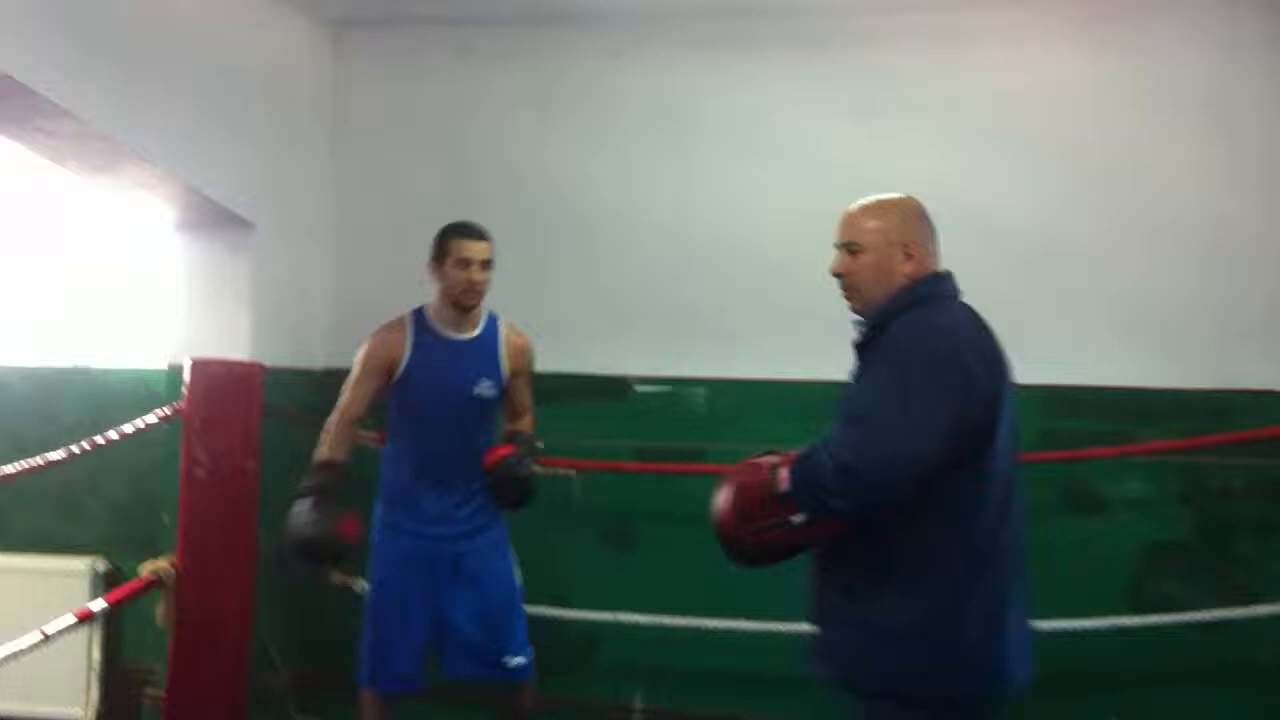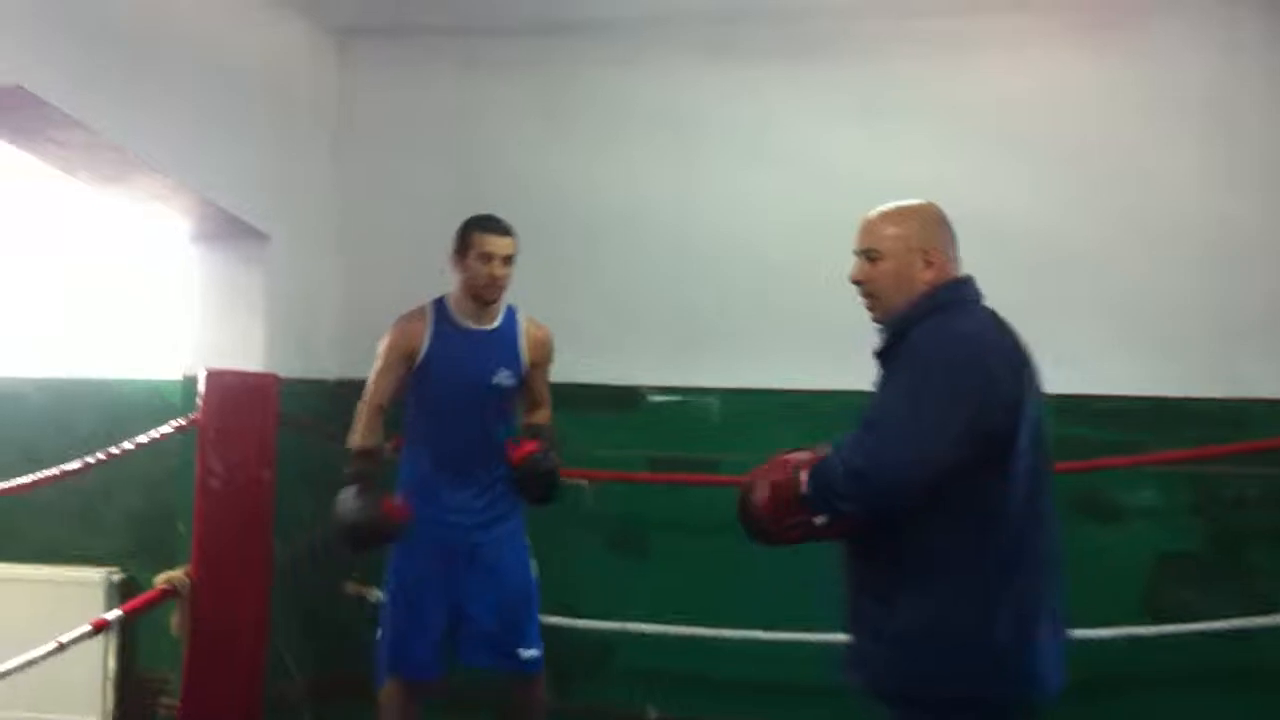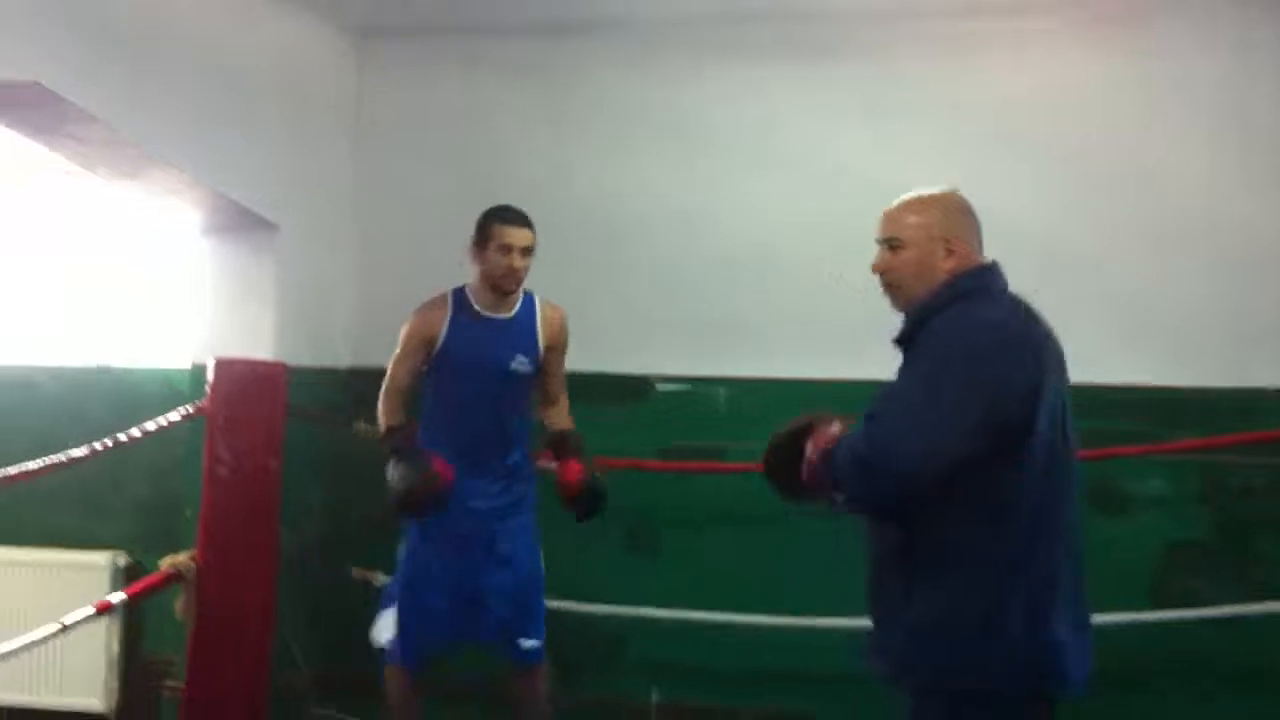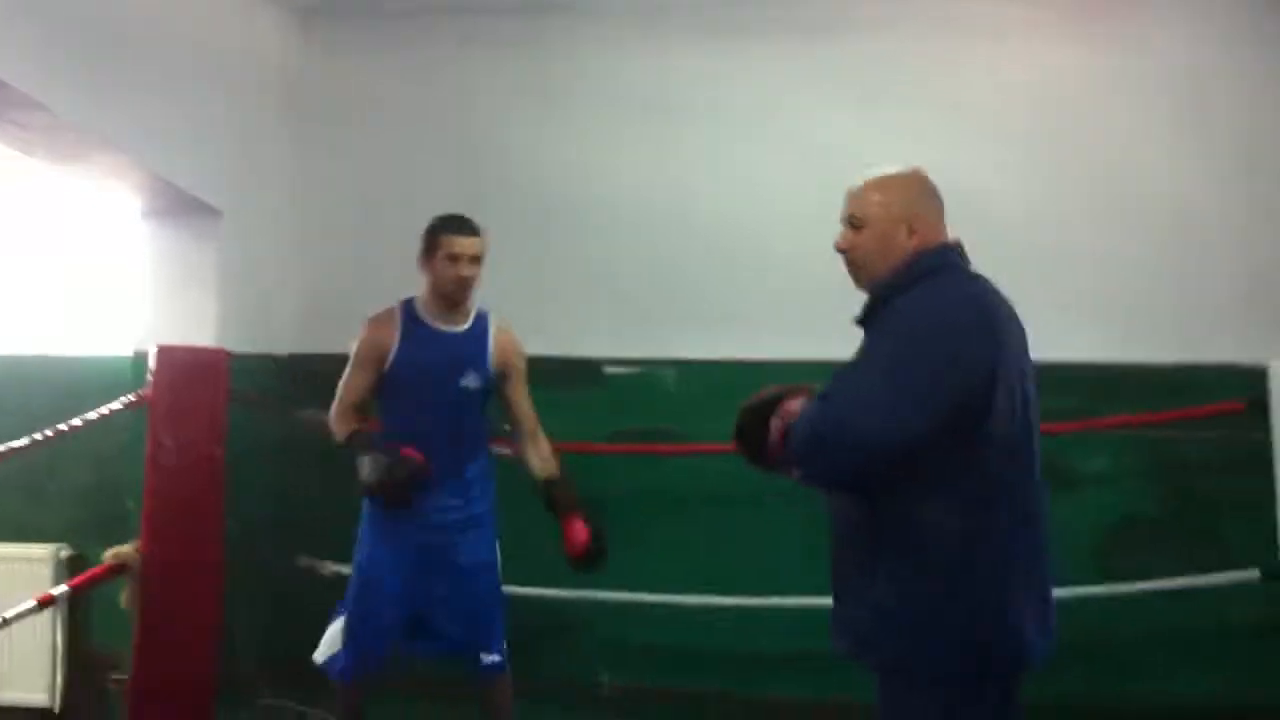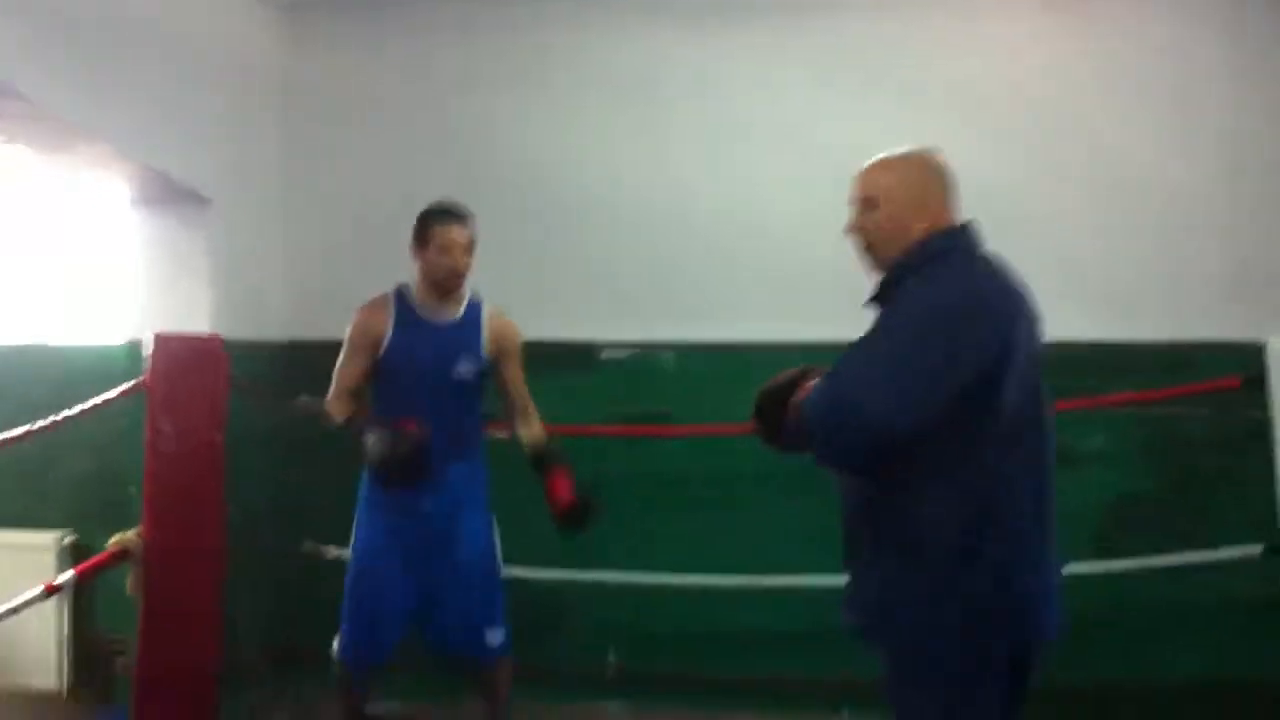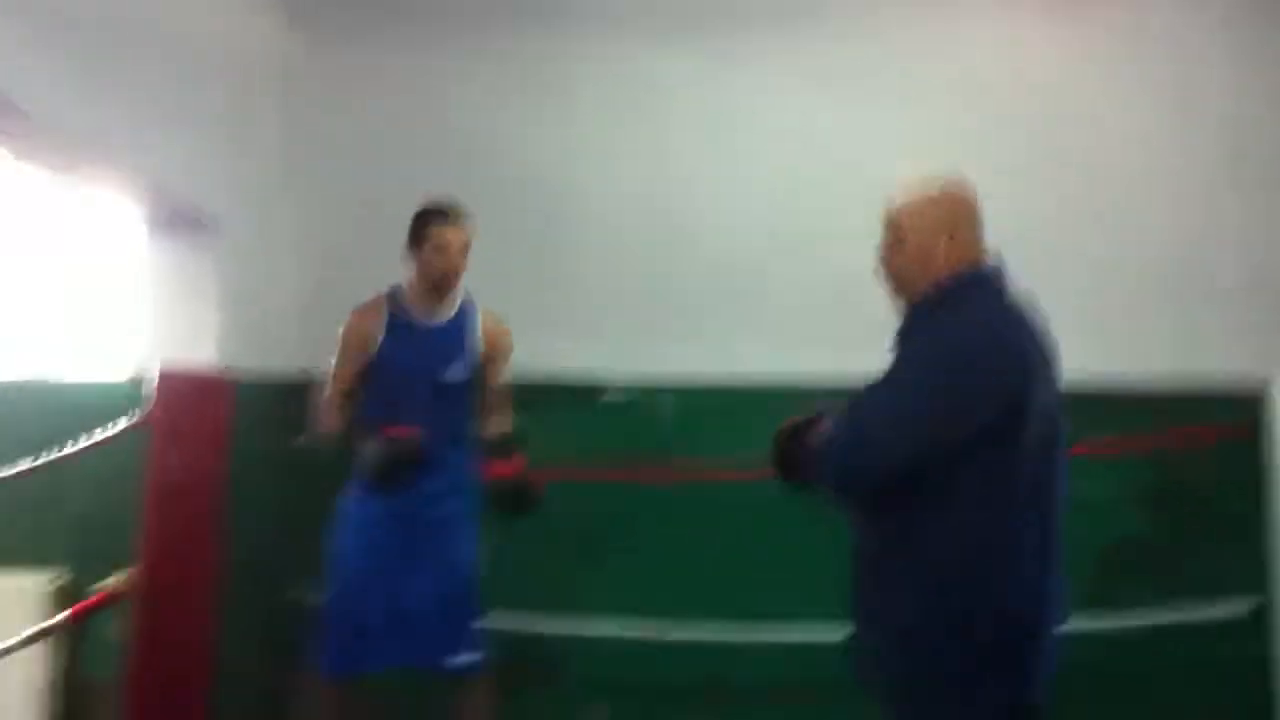
dt=0.1s
person 1, frame 1
left shoulder: (931, 341)
right shoulder: (923, 335)
left elbow: (864, 467)
right elbow: (886, 457)
left wrist: (780, 482)
right wrist: (806, 493)
left hip: (926, 632)
right hip: (932, 624)
person 1, frame 2
left shoulder: (954, 346)
right shoulder: (944, 340)
left elbow: (880, 471)
right elbow: (910, 463)
left wrist: (800, 484)
right wrist: (822, 480)
left hip: (958, 637)
right hip: (962, 628)
person 1, frame 3
left shoulder: (973, 336)
right shoulder: (989, 327)
left elbow: (890, 461)
right elbow: (937, 445)
left wrist: (825, 457)
right wrist: (849, 444)
left hip: (981, 628)
person 1, frame 4
left shoulder: (934, 316)
right shoulder: (949, 306)
left elbow: (847, 440)
left wrist: (790, 429)
right wrist: (815, 415)
left hip: (946, 605)
right hip: (964, 596)
person 1, frame 5
left shoulder: (945, 296)
right shoulder: (975, 289)
left elbow: (856, 420)
left wrist: (809, 404)
right wrist: (826, 401)
left hip: (953, 582)
right hip: (977, 573)
person 1, frame 6
left shoulder: (963, 336)
right shoulder: (995, 326)
left elbow: (862, 458)
left wrist: (823, 447)
right wrist: (845, 438)
left hip: (955, 619)
right hip: (984, 614)
person 2, frame 1
left shoulder: (513, 347)
right shoulder: (394, 340)
right elbow: (343, 421)
left wrist: (518, 455)
right wrist: (316, 491)
left hip: (480, 527)
right hip: (405, 526)
left knee: (514, 671)
right knee: (385, 673)
person 2, frame 2
left shoulder: (531, 336)
right shoulder: (414, 330)
right elbow: (372, 409)
left wrist: (540, 450)
right wrist: (360, 479)
left hip: (498, 516)
right hip: (427, 516)
left knee: (526, 661)
right knee: (405, 661)
person 2, frame 3
left shoulder: (549, 322)
right shoulder: (435, 317)
right elbow: (391, 396)
left wrist: (570, 458)
right wrist: (400, 459)
left hip: (508, 503)
right hip: (435, 499)
left knee: (527, 645)
right knee: (408, 642)
person 2, frame 4
left shoulder: (500, 341)
right shoulder: (385, 331)
left elbow: (529, 431)
right elbow: (343, 413)
left wrist: (566, 506)
right wrist: (369, 454)
left hip: (466, 516)
right hip: (396, 510)
left knee: (490, 658)
right knee: (355, 656)
person 2, frame 5
left shoulder: (494, 328)
right shoulder: (378, 319)
left elbow: (522, 411)
right elbow: (340, 398)
left wrist: (554, 472)
right wrist: (372, 433)
left hip: (460, 497)
right hip: (391, 498)
left knee: (485, 641)
right knee: (361, 642)
person 2, frame 6
left shoulder: (486, 330)
right shoulder: (370, 321)
left elbow: (495, 408)
right elbow: (333, 405)
left wrist: (505, 457)
right wrist: (364, 441)
left hip: (446, 507)
right hip: (374, 504)
left knee: (464, 658)
right knee: (344, 656)
